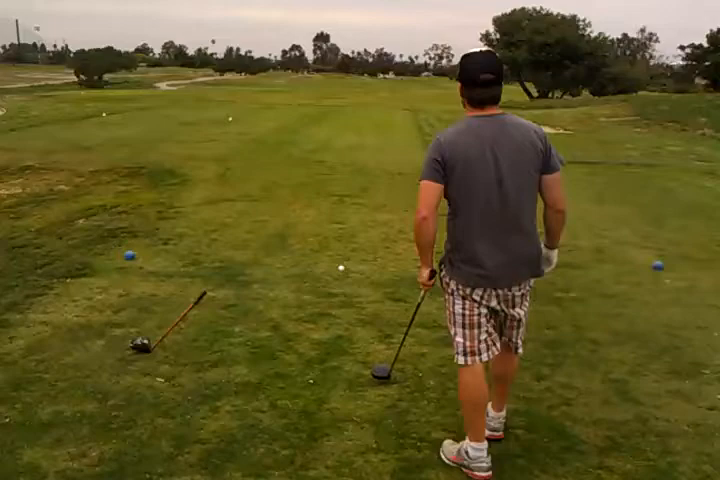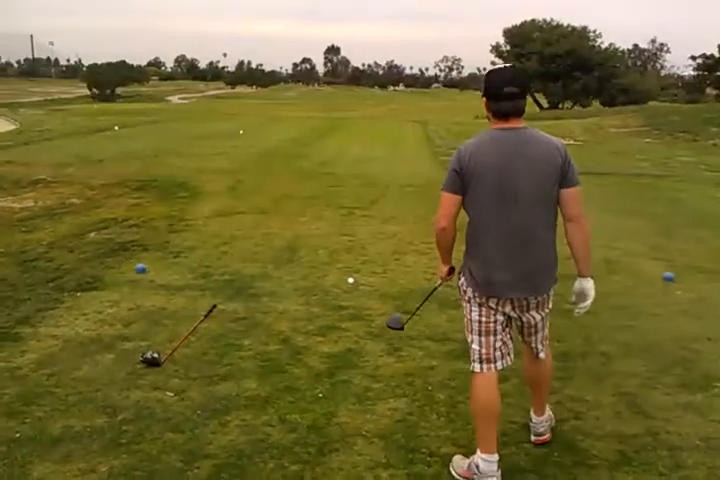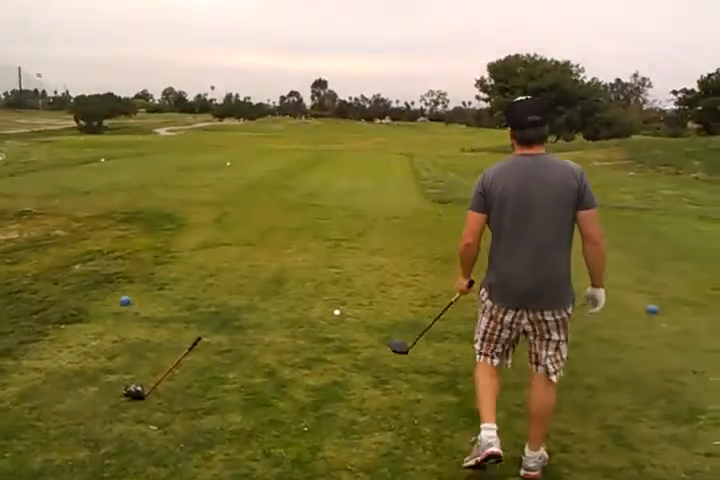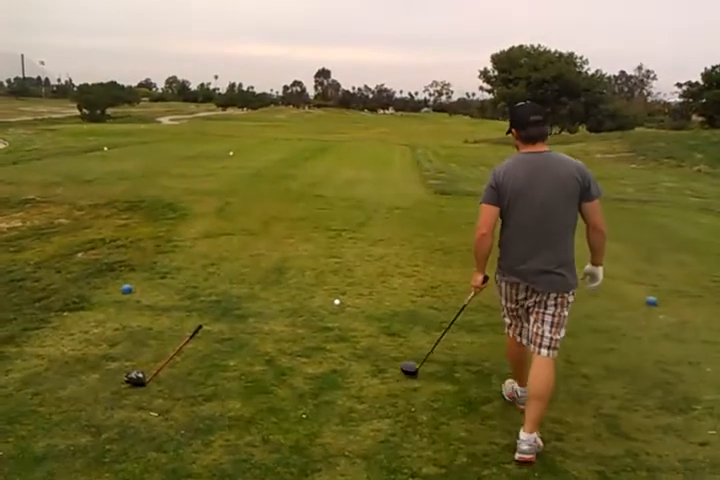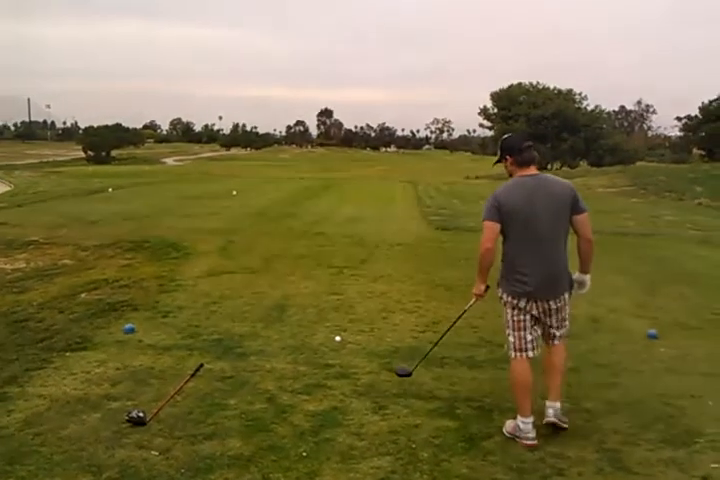
dt=0.4s
person 1, frame 1
left shoulder: (446, 143)
right shoulder: (535, 136)
left elbow: (424, 215)
right elbow: (557, 205)
left wrist: (426, 264)
right wrist: (550, 248)
left hip: (466, 273)
right hip: (520, 269)
left knee: (471, 360)
right knee: (508, 347)
right ankle: (497, 416)
person 1, frame 2
left shoulder: (467, 153)
right shoulder: (555, 150)
left elbow: (443, 223)
right elbow: (575, 219)
left wrist: (445, 262)
right wrist: (585, 275)
left hip: (482, 280)
right hip: (536, 279)
left knee: (485, 369)
right knee: (537, 349)
right ankle: (541, 421)
person 1, frame 3
left shoulder: (491, 177)
right shoulder: (572, 175)
left elbow: (469, 239)
right elbow: (593, 238)
left wrist: (464, 275)
right wrist: (597, 285)
left hip: (500, 293)
right hip: (553, 297)
left knee: (487, 361)
right knee: (545, 376)
left ankle: (488, 435)
person 1, frame 4
left shoulder: (502, 173)
right shoulder: (576, 170)
left elbow: (484, 231)
right elbow: (597, 226)
left wrist: (479, 271)
right wrist: (596, 264)
left hip: (513, 276)
right hip: (557, 280)
left knee: (516, 336)
right knee: (544, 354)
left ankle: (520, 388)
right ankle: (529, 437)
person 1, frame 5
left shoulder: (501, 195)
right shoulder: (565, 189)
left elbow: (487, 246)
right elbow: (587, 236)
left wrist: (481, 280)
right wrist: (584, 271)
left hip: (516, 289)
right hip: (556, 287)
left knee: (520, 354)
right knee: (556, 343)
left ankle: (525, 424)
right ankle: (554, 408)
